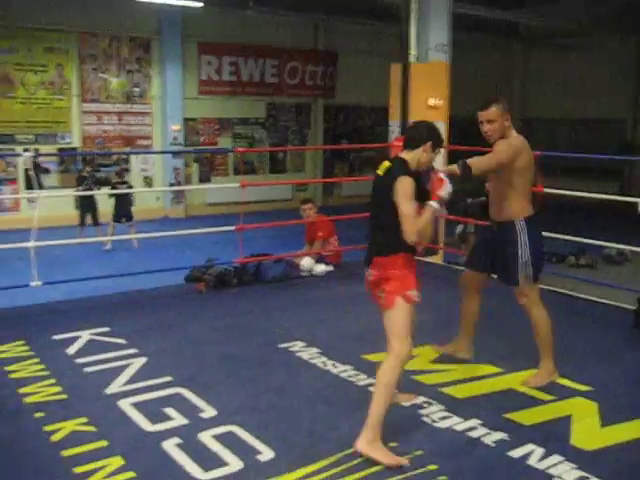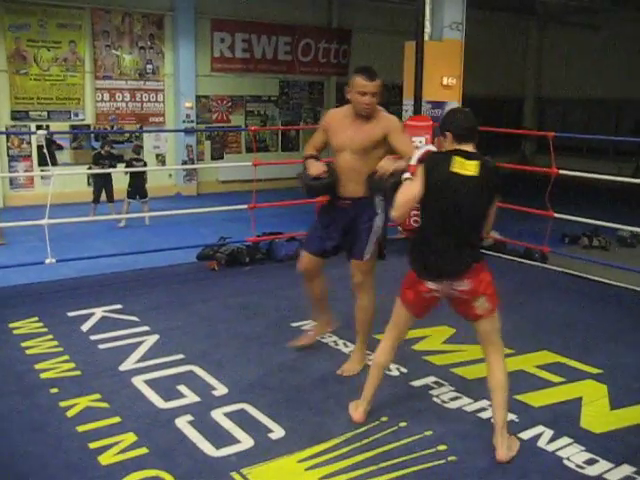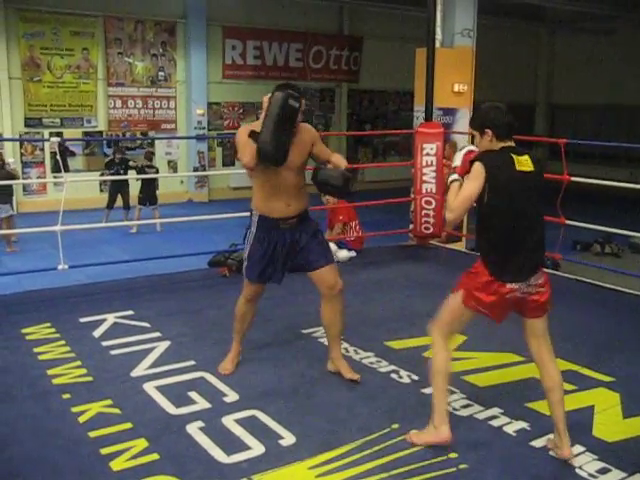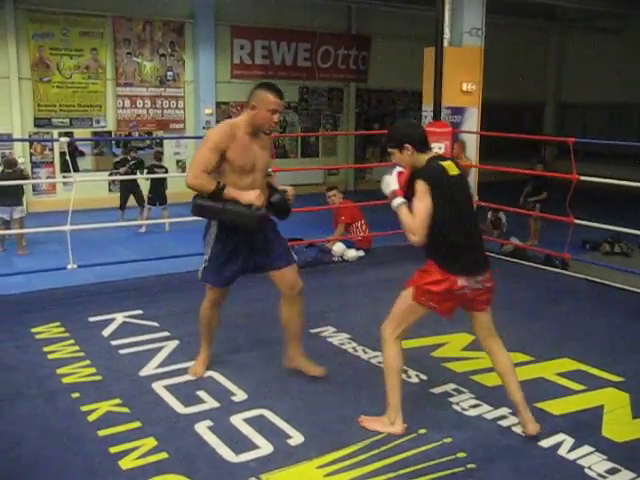
dt=1s
person 1, frame 1
left shoulder: (389, 168)
right shoulder: (405, 178)
right elbow: (413, 235)
left wrist: (426, 200)
right wrist: (437, 199)
left hip: (382, 261)
right hip: (392, 264)
left knee: (399, 331)
right knee: (400, 349)
left ankle: (385, 392)
right ankle: (369, 437)
person 1, frame 2
left shoulder: (431, 163)
right shoulder: (491, 172)
left elbow: (397, 213)
right elbow: (484, 227)
left wrist: (411, 177)
left hip: (426, 271)
right hip: (468, 273)
left knee: (392, 336)
right knee: (494, 351)
left ankle: (363, 406)
right ankle: (502, 440)
person 1, frame 3
left shoulder: (485, 163)
right shoulder: (533, 164)
left elbow: (452, 214)
left wrist: (458, 174)
left hip: (494, 273)
right hip: (532, 274)
left knee: (440, 333)
right knee: (543, 351)
left ankle: (440, 425)
right ankle: (562, 439)
person 1, frame 4
left shoulder: (424, 176)
right shoulder: (453, 167)
left elbow: (417, 235)
left wrist: (396, 197)
left hip: (444, 272)
right hip: (478, 270)
left knee: (390, 333)
right knee: (490, 339)
left ankle: (393, 418)
right ankle: (526, 417)
person 2, frame 1
left shoulder: (513, 144)
right shoulder: (504, 146)
left elbow: (485, 164)
left wrist: (448, 170)
left hip: (517, 229)
right hip: (496, 226)
left knee: (528, 299)
right knee: (470, 282)
left ankle: (548, 366)
right ankle: (463, 343)
person 2, frame 2
left shoulder: (388, 123)
right shoulder: (332, 118)
left elbow: (415, 158)
right elbow: (311, 147)
left wrist: (396, 165)
right wrist: (312, 163)
left hip: (368, 207)
right hip: (336, 204)
left knee: (360, 281)
right knee: (307, 267)
left ankle: (361, 350)
right ankle: (323, 320)
person 2, frame 3
left shoulder: (307, 134)
right shoulder: (249, 131)
left elbow: (326, 159)
right elbow: (249, 162)
left wrist: (337, 161)
right wrist: (264, 120)
left hip: (302, 224)
right hip: (266, 226)
left knee: (333, 287)
right knee: (251, 293)
left ankle: (335, 358)
right ankle: (235, 350)
person 2, frame 4
left shoulder: (265, 139)
right shoulder: (222, 134)
right elbow: (194, 178)
left wrist: (280, 191)
right wrist: (238, 195)
left hip: (261, 225)
right hip: (226, 226)
left knee: (293, 287)
right knee: (215, 295)
left ankle: (295, 354)
right ankle: (205, 353)
